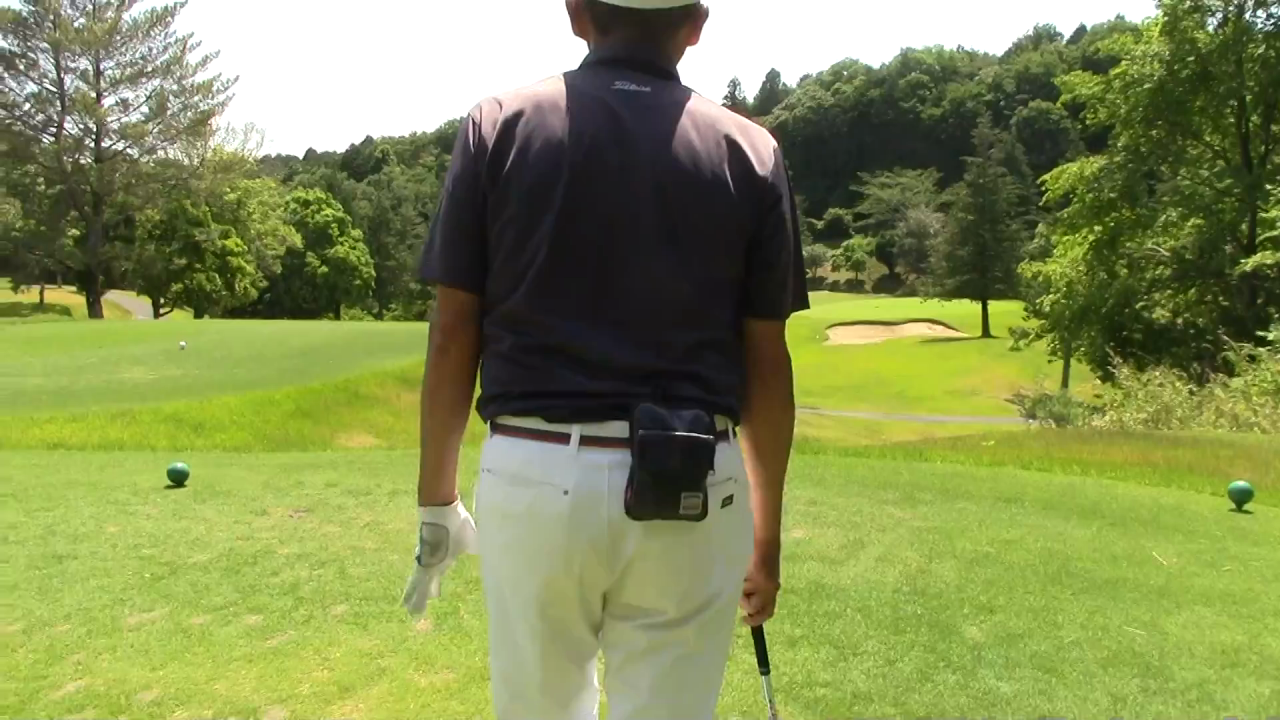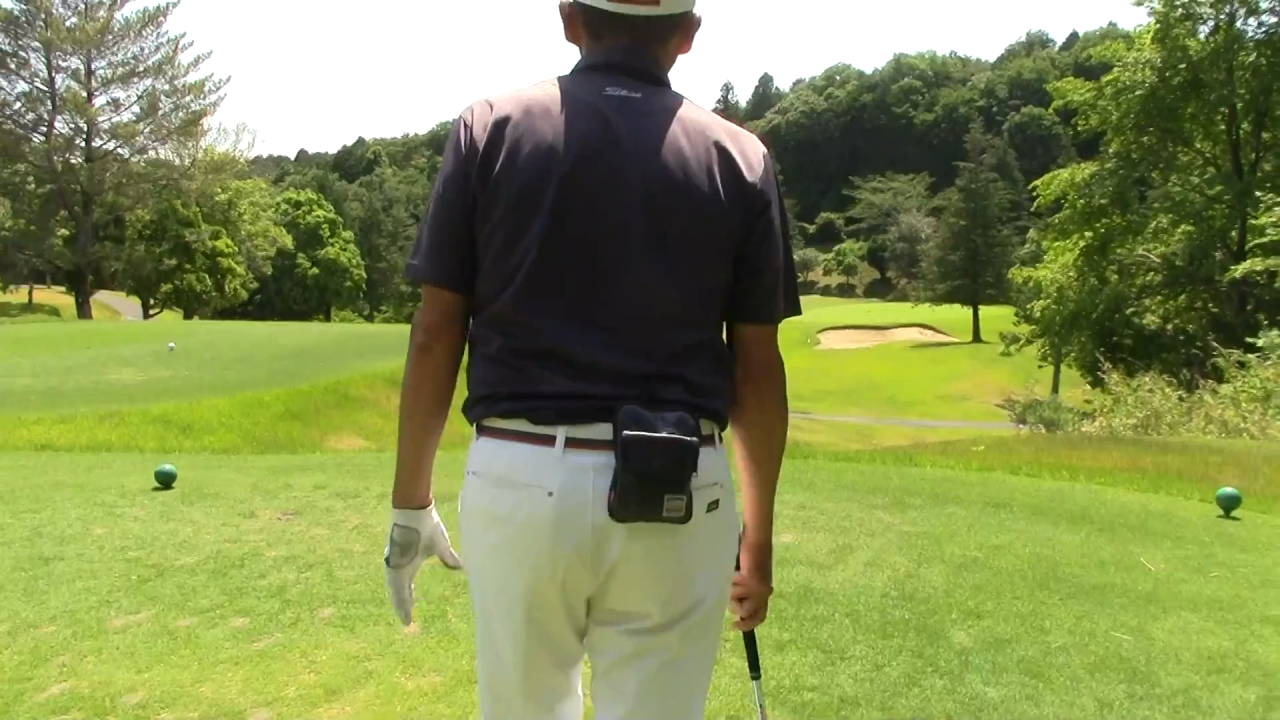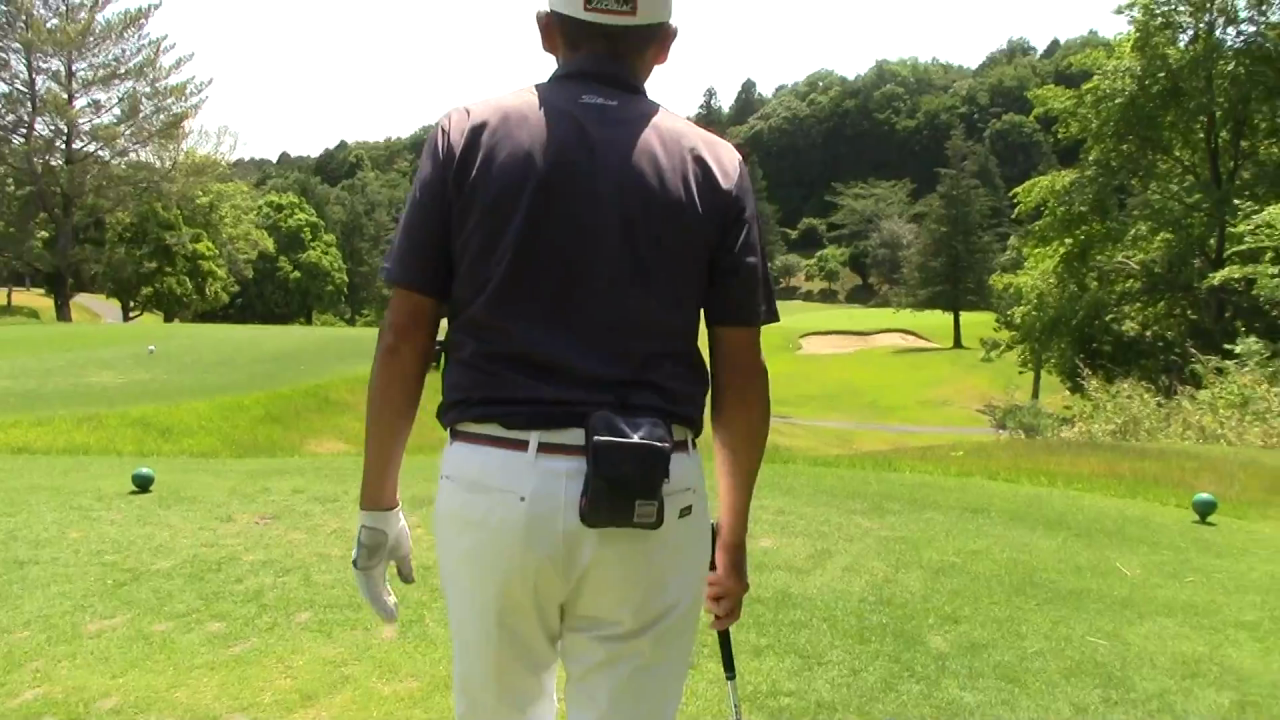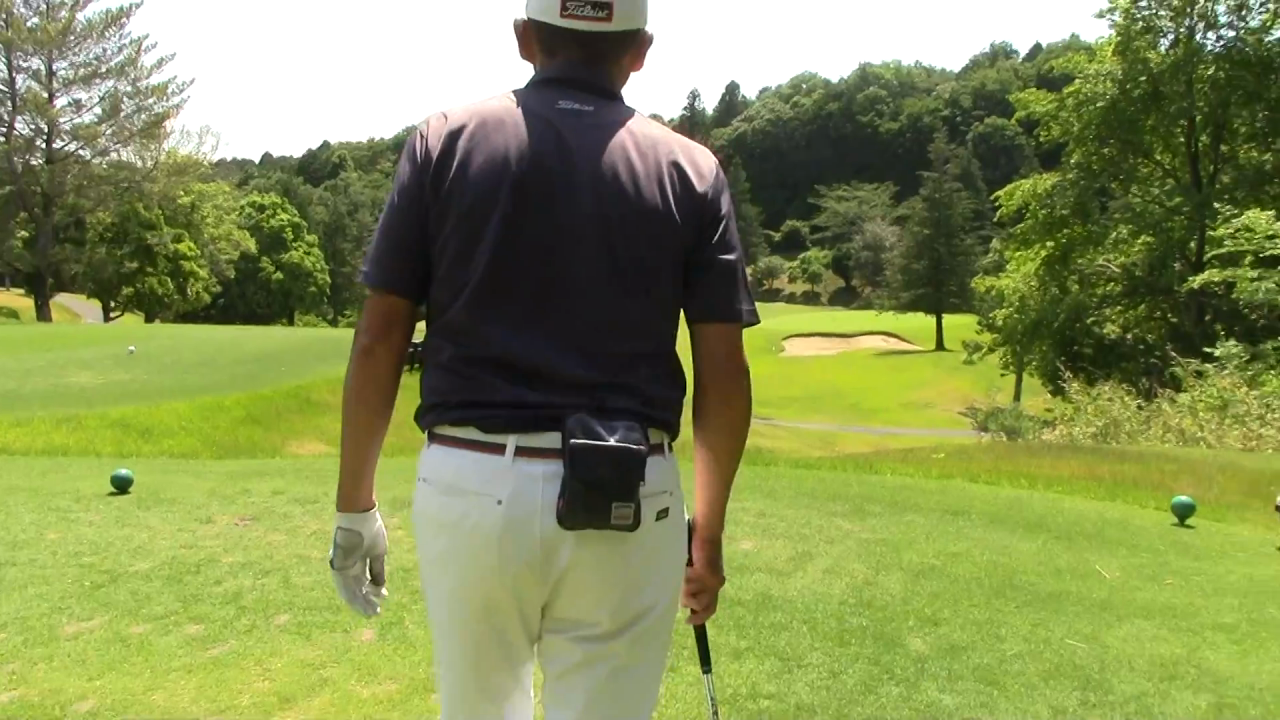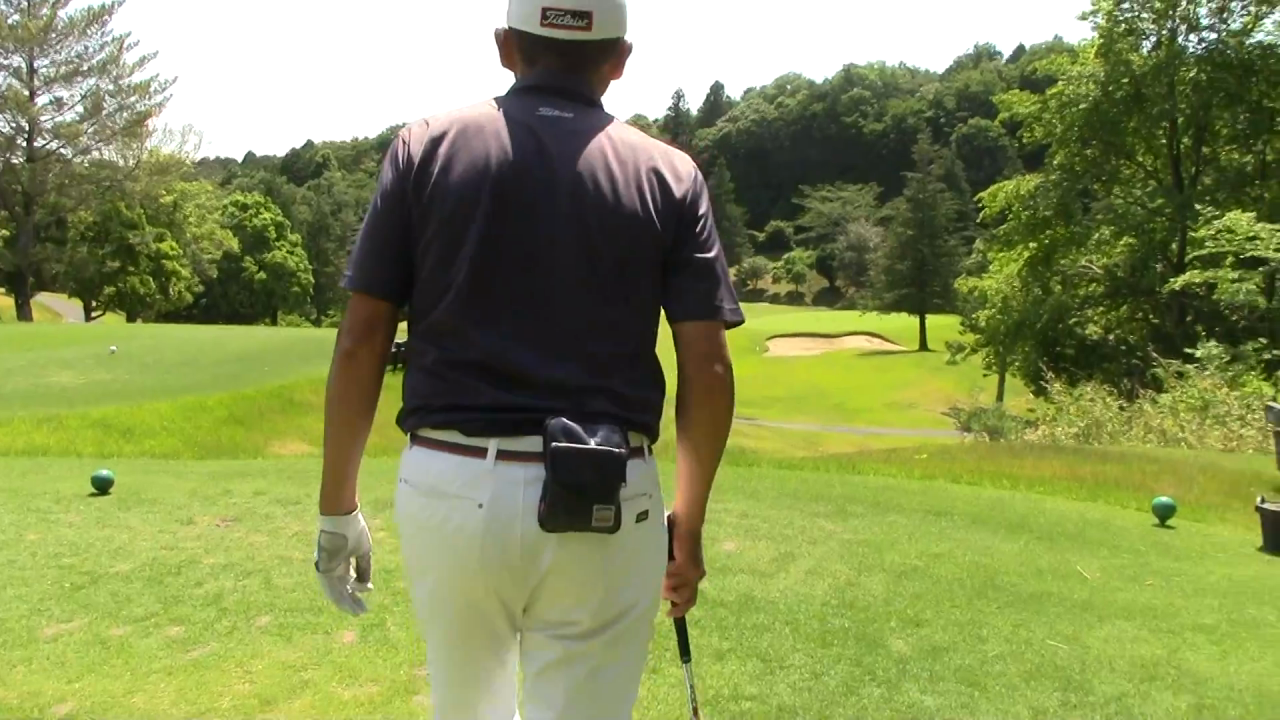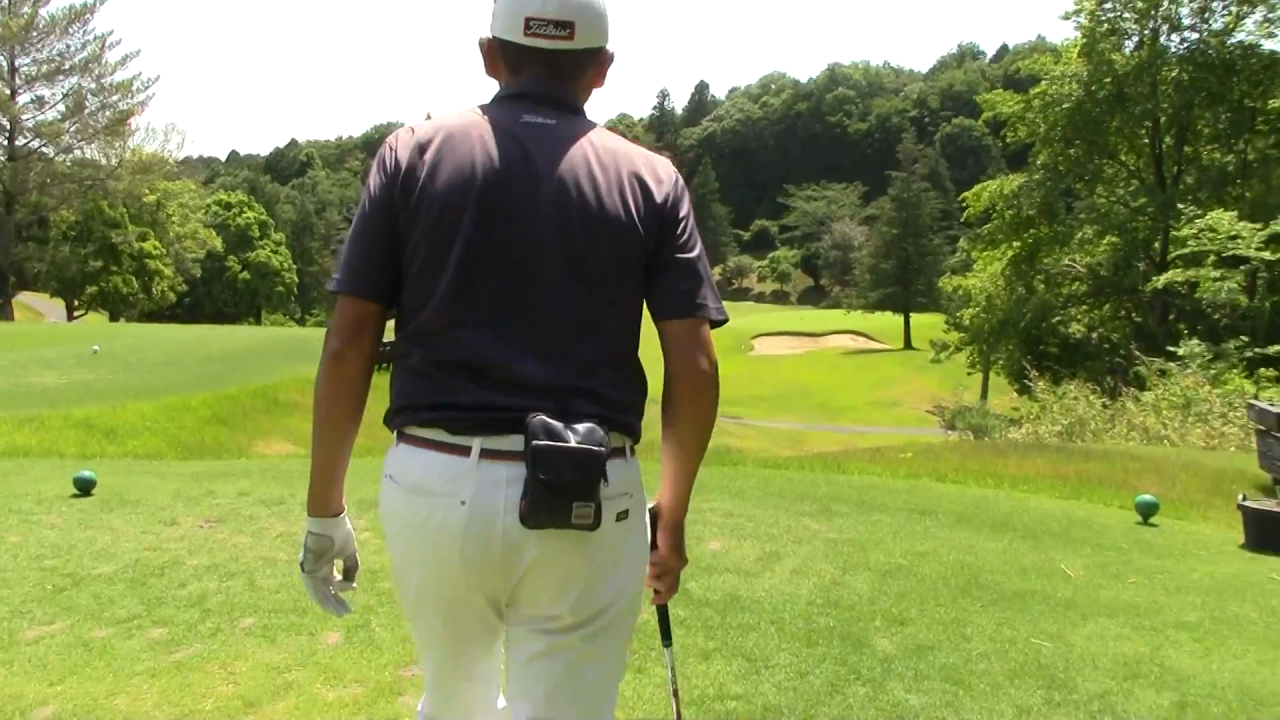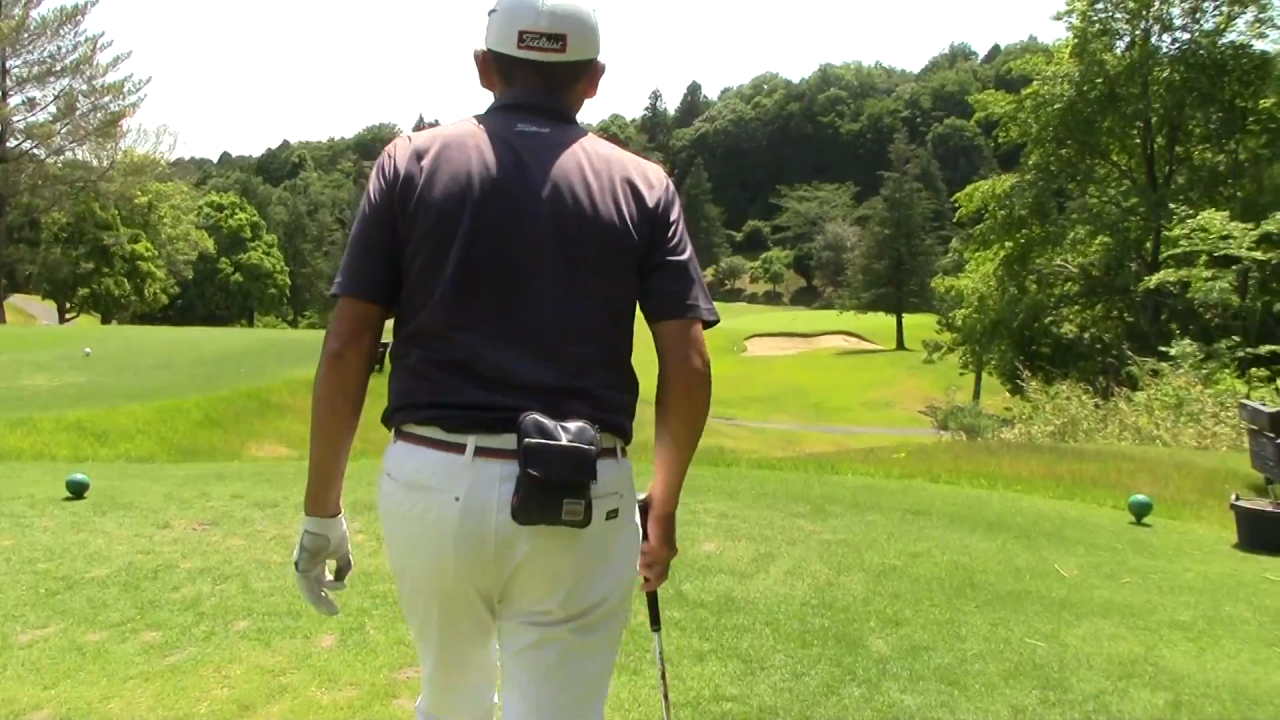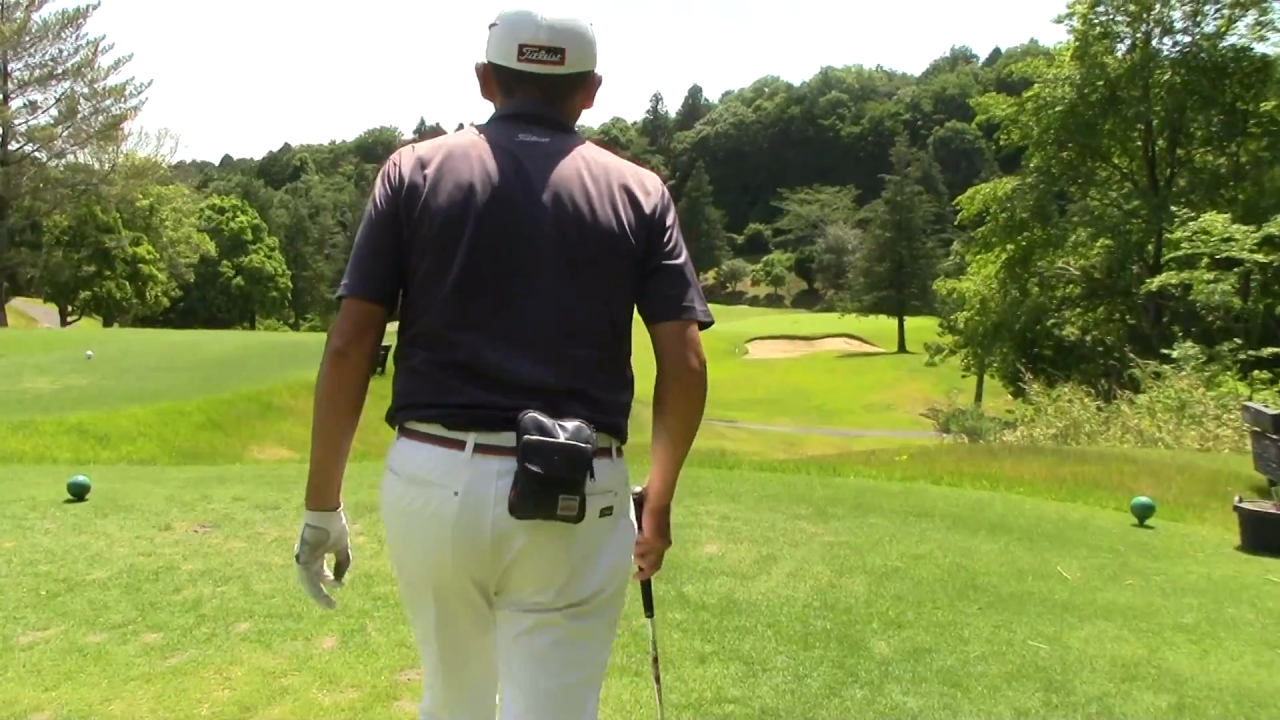
dt=0.1s
person 1, frame 1
left shoulder: (498, 126)
right shoulder: (748, 150)
left elbow: (452, 335)
right elbow: (766, 361)
left wrist: (436, 502)
right wrist: (767, 530)
left hip: (533, 479)
right hip: (689, 493)
person 1, frame 2
left shoulder: (488, 128)
right shoulder: (738, 157)
left elbow: (435, 336)
right elbow: (758, 366)
left wrist: (411, 503)
right wrist: (759, 535)
left hip: (518, 481)
right hip: (676, 497)
person 1, frame 3
left shoulder: (465, 136)
right shoulder: (712, 165)
left elbow: (403, 338)
right elbow: (741, 372)
left wrist: (378, 504)
right wrist: (733, 535)
left hip: (491, 487)
right hip: (649, 501)
person 1, frame 4
left shoulder: (443, 141)
right shoulder: (688, 168)
left elbow: (377, 340)
right elbow: (724, 371)
left wrist: (353, 505)
right wrist: (709, 531)
left hip: (468, 489)
right hip: (624, 502)
person 1, frame 5
left shoulder: (424, 148)
right shoulder: (667, 173)
left elbow: (359, 343)
right elbow: (709, 369)
left wrist: (336, 507)
right wrist: (689, 522)
left hip: (449, 490)
right hip: (606, 506)
person 1, frame 6
left shoulder: (411, 154)
right shoulder: (648, 177)
left elbow: (347, 346)
right elbow: (694, 367)
left wrist: (323, 509)
right wrist: (672, 516)
left hip: (434, 488)
right hip: (588, 504)
person 1, frame 7
left shoulder: (411, 162)
right shoulder: (640, 184)
left elbow: (346, 344)
right elbow: (688, 365)
left wrist: (321, 507)
right wrist: (664, 505)
left hip: (430, 484)
right hip: (579, 500)
person 1, frame 8
left shoulder: (415, 170)
right shoulder: (636, 191)
left elbow: (348, 345)
right elbow: (684, 365)
left wrist: (320, 502)
right wrist: (660, 499)
left hip: (431, 481)
right hip: (575, 498)
